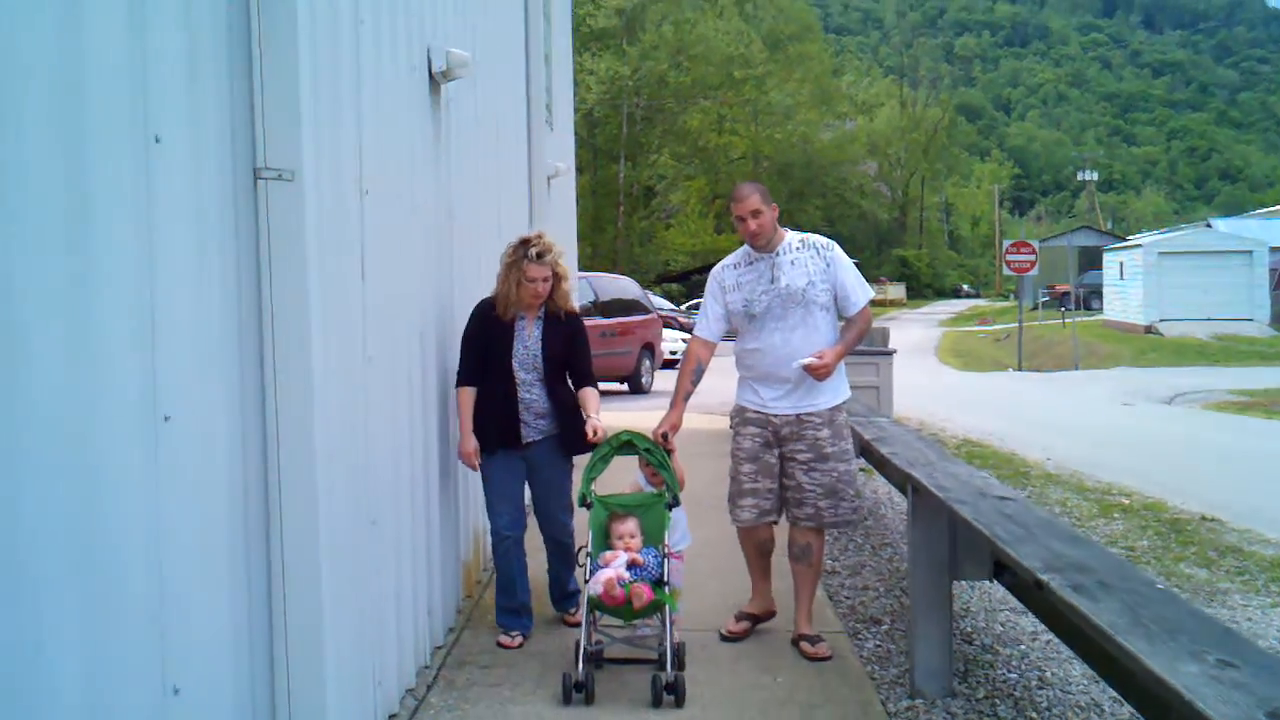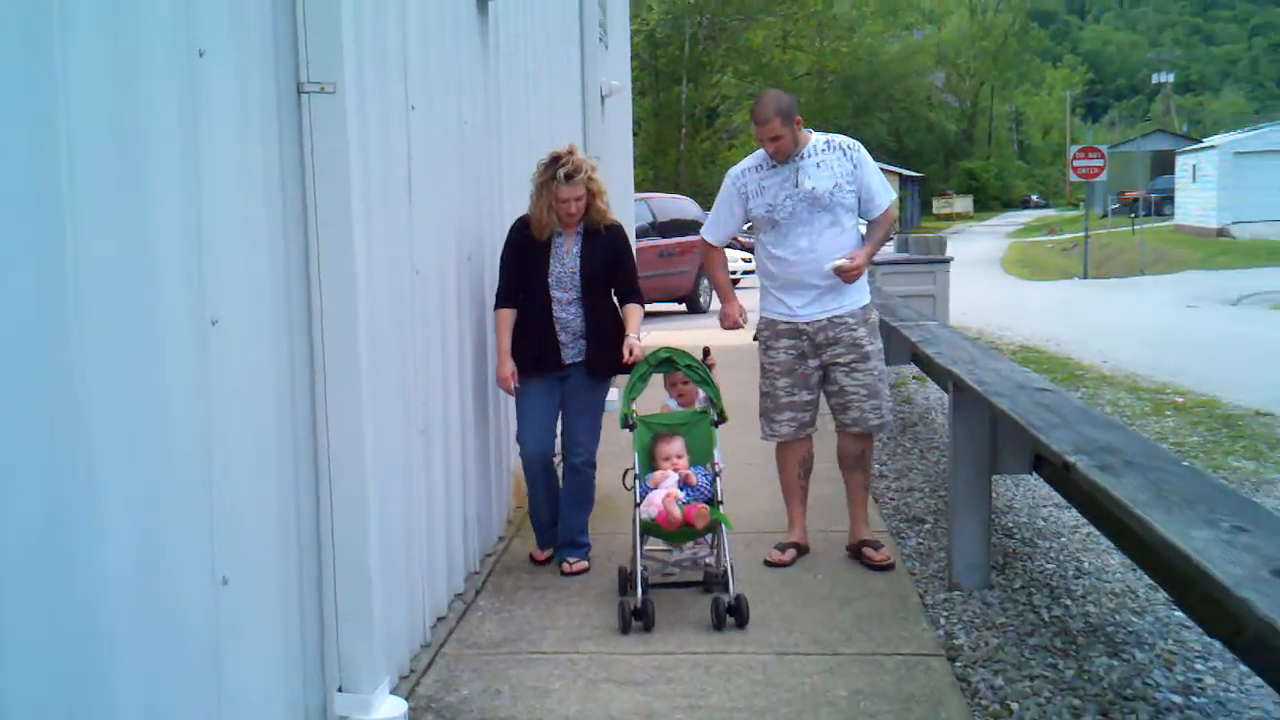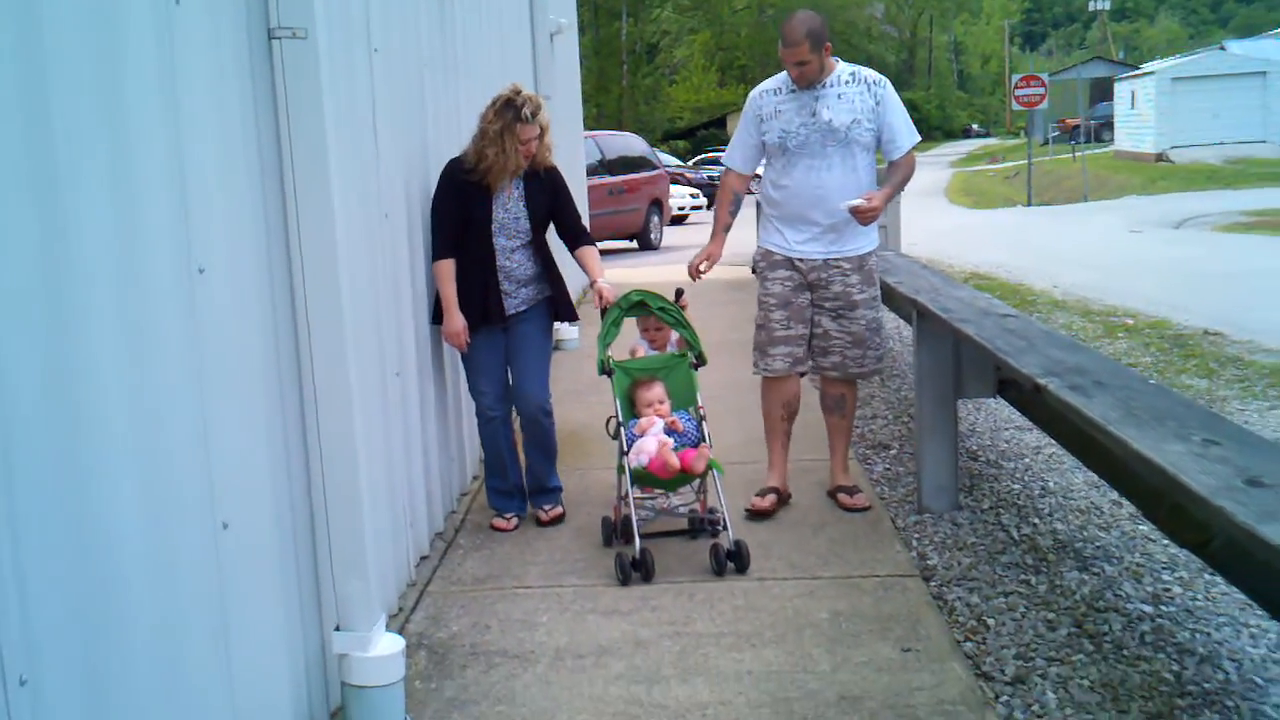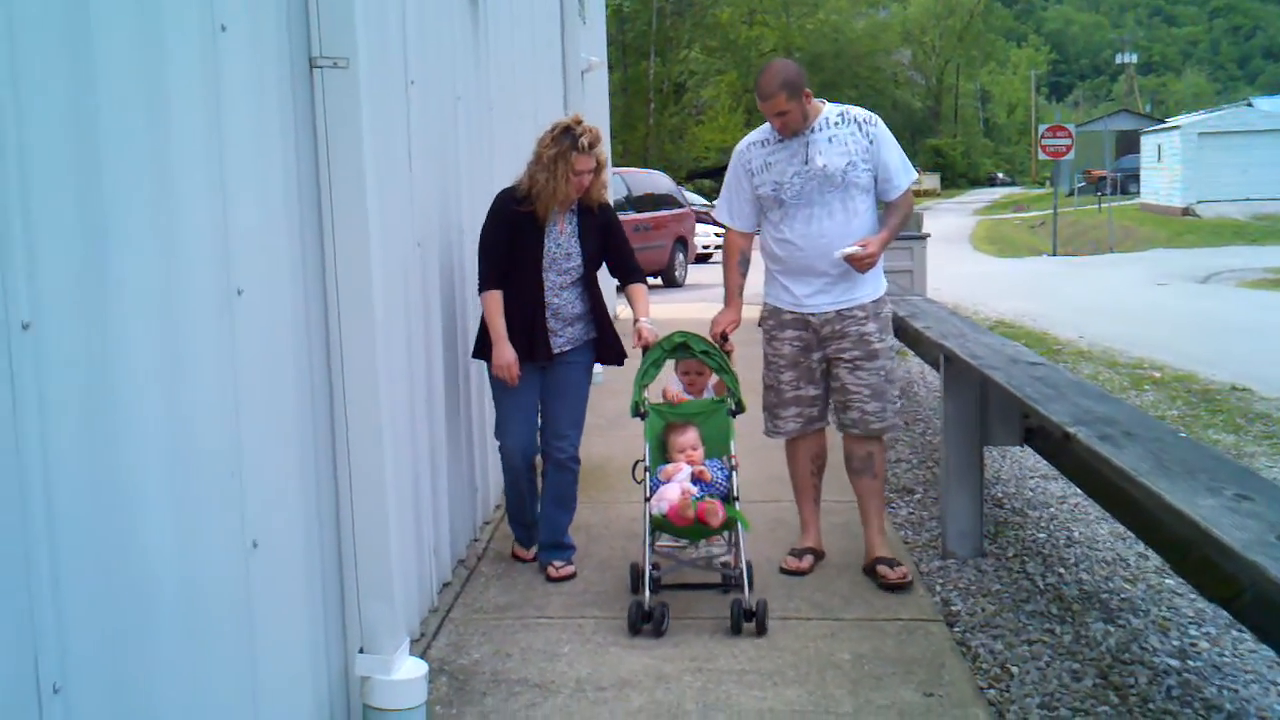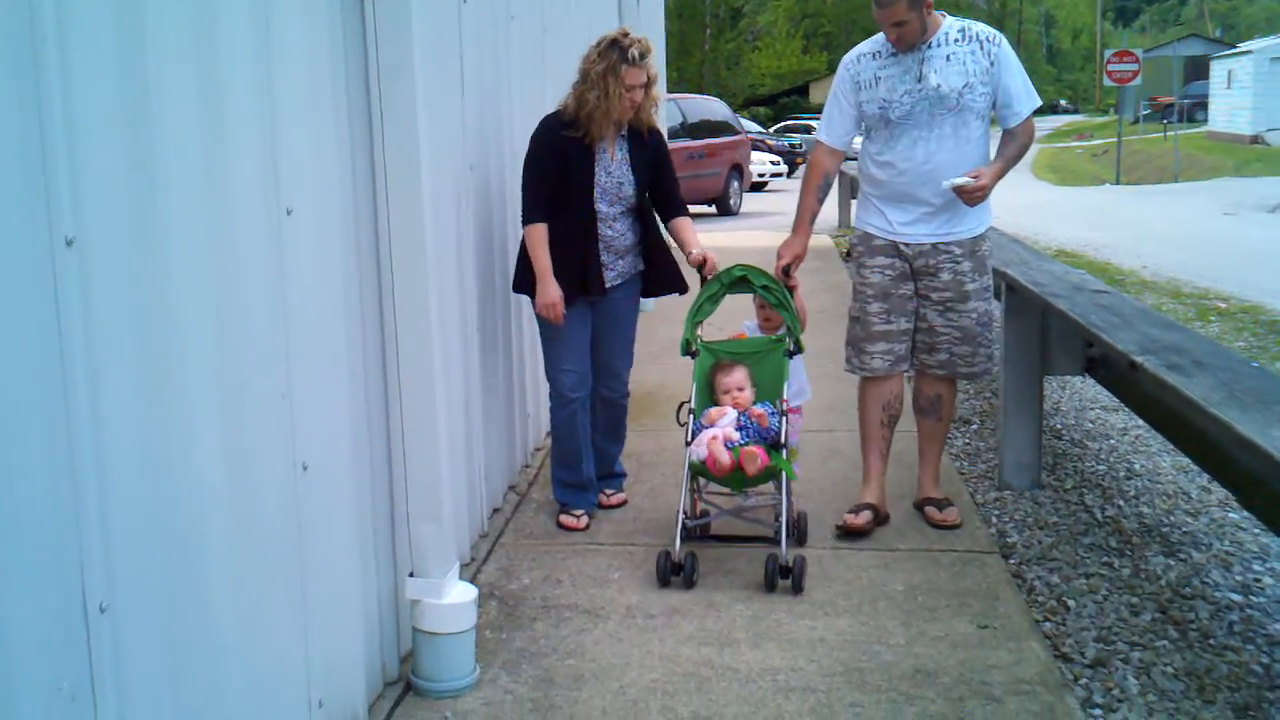
dt=1s
person 1, frame 1
left shoulder: (822, 252)
right shoulder: (724, 274)
left elbow: (861, 314)
right elbow: (701, 343)
left wrist: (836, 353)
right wrist: (676, 409)
left hip: (818, 410)
right hip: (755, 410)
left knee: (810, 518)
right knee: (750, 514)
left ankle: (804, 624)
right ankle: (761, 599)
person 1, frame 2
left shoulder: (847, 153)
right shoulder: (743, 176)
left elbow: (884, 214)
right elbow: (714, 242)
left wrist: (865, 253)
right wrist: (727, 299)
left hip: (848, 313)
right hip: (782, 321)
left knee: (859, 423)
right knee: (790, 428)
left ankle: (861, 531)
right ankle: (796, 531)
person 1, frame 3
left shoulder: (872, 88)
right shoulder: (763, 98)
left elbow: (904, 156)
right elbow: (738, 173)
left wrist: (884, 194)
right wrist: (717, 239)
left hip: (850, 254)
right hip: (782, 254)
left knee: (841, 368)
right knee: (779, 366)
left ankle: (840, 474)
right ankle: (776, 478)
person 1, frame 4
left shoulder: (865, 128)
right shoulder: (751, 152)
left elbow: (902, 198)
right elbow: (739, 233)
left wrist: (880, 240)
right wrist: (733, 304)
left hip: (859, 305)
right hip: (788, 310)
left knee: (866, 425)
right knee: (800, 425)
left ankle: (876, 546)
right ankle: (810, 536)
person 1, frame 5
left shoulder: (986, 46)
right shoulder: (859, 64)
left elbow: (1021, 125)
right elbow: (827, 151)
left wrist: (994, 172)
right wrist: (801, 234)
left hip: (958, 238)
right hip: (881, 237)
left knee: (940, 365)
right knee: (879, 363)
left ankle: (929, 485)
right ankle: (873, 492)
person 2, frame 1
left shoulder: (567, 320)
right shoulder: (487, 315)
left elbow: (583, 377)
right elbow: (468, 377)
left wrist: (592, 415)
right wrist: (466, 432)
left hip: (551, 438)
right hip: (500, 439)
left knee: (557, 522)
right knee: (506, 529)
left ankle: (567, 598)
right ankle: (513, 620)
person 2, frame 2
left shoulder: (609, 234)
right shoulder: (525, 232)
left elbow: (629, 293)
right elbow: (507, 297)
left wrist: (632, 334)
right wrist: (505, 356)
left hip: (590, 360)
right hip: (536, 360)
left knee: (580, 456)
right knee: (534, 451)
left ankle: (574, 545)
right ankle: (546, 532)
person 2, frame 3
left shoulder: (545, 176)
right shoulder: (459, 176)
left elbow: (575, 233)
right elbow: (443, 249)
left wrist: (597, 279)
right wrist: (451, 311)
left hip: (531, 306)
right hip: (477, 310)
left knee: (534, 403)
right knee: (491, 409)
left ankle: (546, 494)
right ankle: (506, 501)
person 2, frame 4
left shoulder: (597, 213)
right shoulder: (511, 207)
left elbow: (628, 270)
right elbow: (490, 279)
left wrist: (641, 318)
right wrist: (500, 342)
left hip: (574, 347)
right hip: (518, 346)
left knee: (563, 450)
right knee: (516, 447)
left ankle: (555, 547)
right ankle: (525, 533)
person 2, frame 5
left shoulder: (647, 138)
right shoulder: (556, 132)
left elbow: (670, 205)
right elbow: (534, 213)
left wrist: (693, 249)
right wrist: (546, 280)
left hip: (622, 280)
right hip: (565, 280)
left knee: (614, 387)
right knee: (571, 389)
left ankle: (607, 475)
right ankle: (574, 494)
